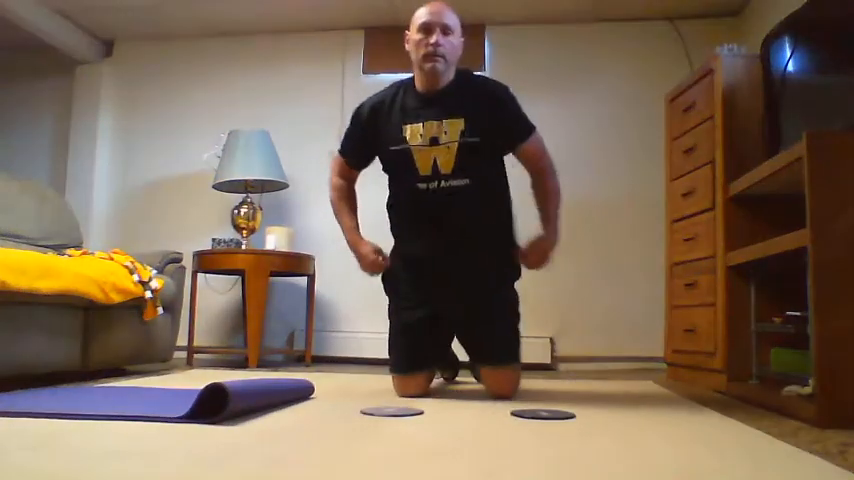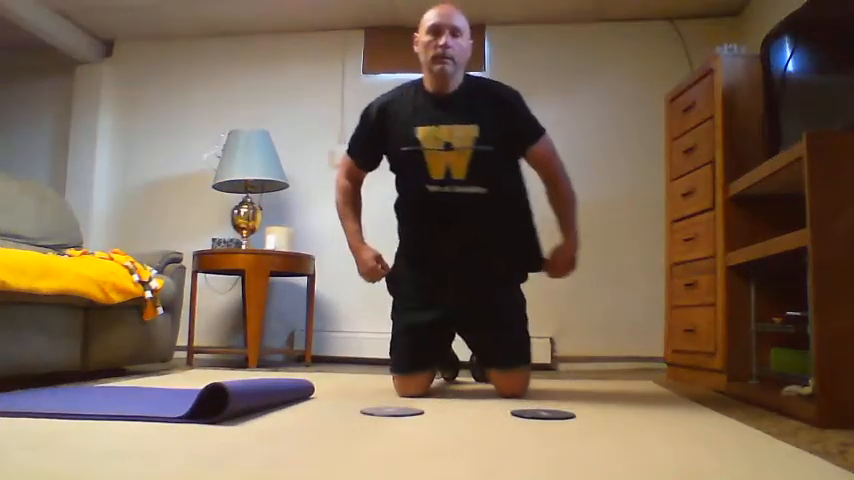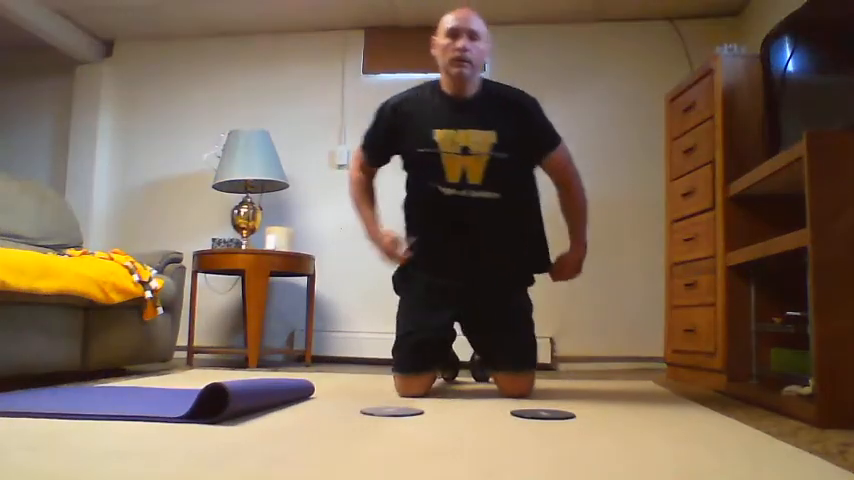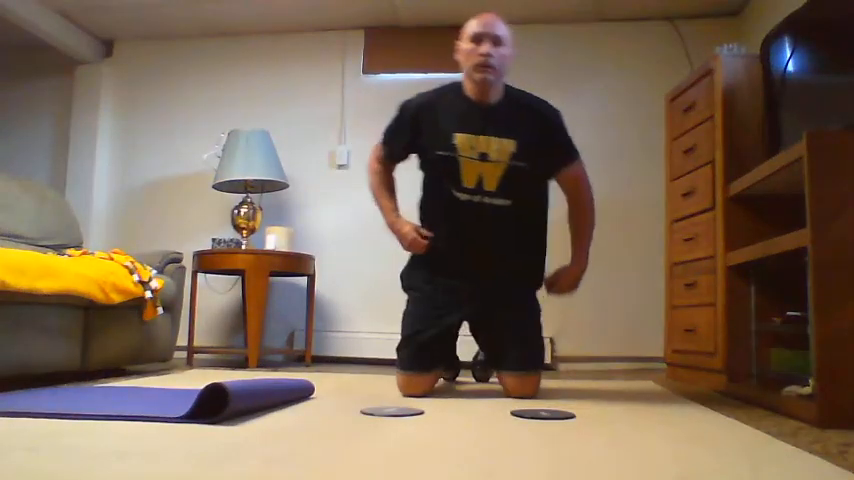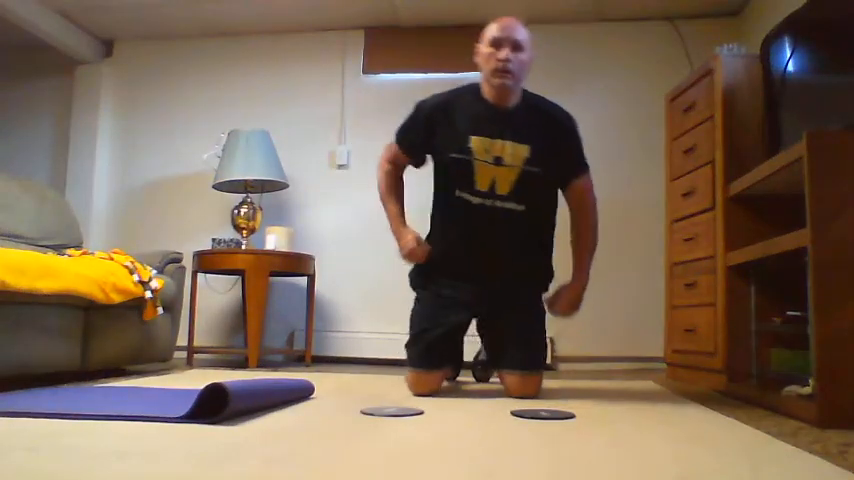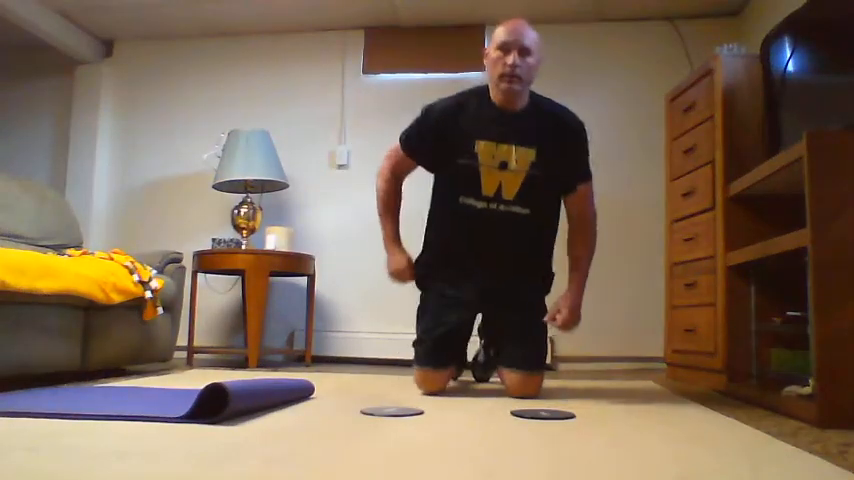
dt=0.1s
person 1, frame 1
left shoulder: (490, 97)
right shoulder: (376, 111)
left elbow: (539, 165)
right elbow: (341, 177)
left wrist: (549, 235)
right wrist: (355, 240)
left hip: (486, 267)
right hip: (413, 271)
left knee: (502, 388)
right knee: (409, 388)
left ankle: (471, 354)
right ankle: (439, 356)
person 1, frame 2
left shoulder: (501, 102)
right shoulder: (385, 111)
left elbow: (552, 170)
right elbow: (348, 178)
left wrist: (569, 241)
right wrist: (357, 245)
left hip: (493, 270)
right hip: (418, 272)
left knee: (513, 388)
right knee: (411, 388)
left ankle: (479, 357)
right ankle: (440, 352)
person 1, frame 3
left shoulder: (518, 108)
right shoulder: (402, 110)
left elbow: (566, 176)
right elbow: (360, 170)
left wrist: (577, 248)
right wrist: (374, 228)
left hip: (501, 273)
right hip: (425, 272)
left knee: (517, 388)
right knee: (410, 388)
left ankle: (482, 357)
right ankle: (441, 357)
person 1, frame 4
left shoulder: (538, 118)
right shoulder: (423, 110)
left elbow: (578, 189)
right elbow: (379, 163)
left wrist: (578, 262)
right wrist: (394, 219)
left hip: (510, 275)
right hip: (437, 272)
left knee: (524, 389)
right knee: (414, 387)
left ankle: (488, 356)
right ankle: (447, 357)
person 1, frame 5
left shoulder: (556, 125)
right shoulder: (440, 111)
left elbow: (582, 206)
right elbow: (390, 164)
left wrist: (578, 281)
right wrist: (400, 228)
left hip: (518, 278)
right hip: (445, 272)
left knee: (524, 388)
right knee: (423, 385)
left ankle: (492, 353)
right ankle: (452, 357)
person 1, frame 6
left shoulder: (563, 127)
right shoulder: (446, 115)
left elbow: (582, 215)
right elbow: (390, 171)
left wrist: (574, 292)
right wrist: (393, 247)
left hip: (521, 278)
right hip: (449, 271)
left knee: (524, 388)
right knee: (431, 384)
left ankle: (491, 353)
right ankle: (458, 358)
